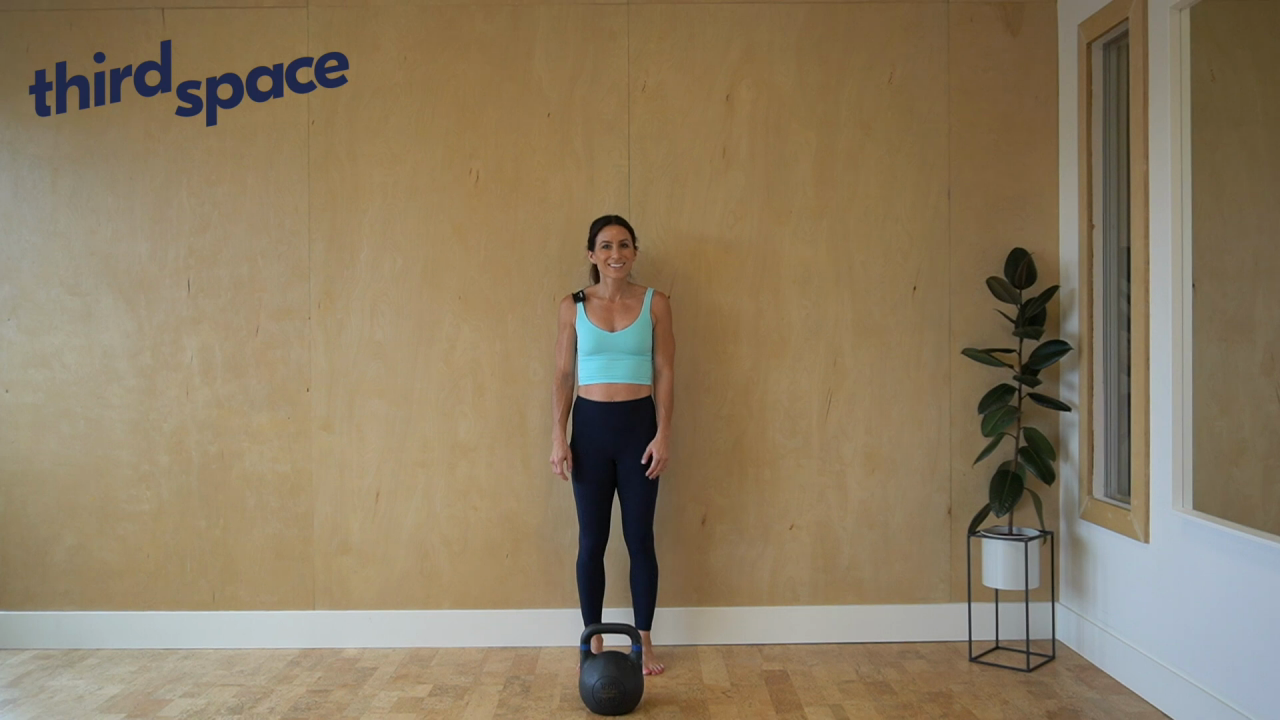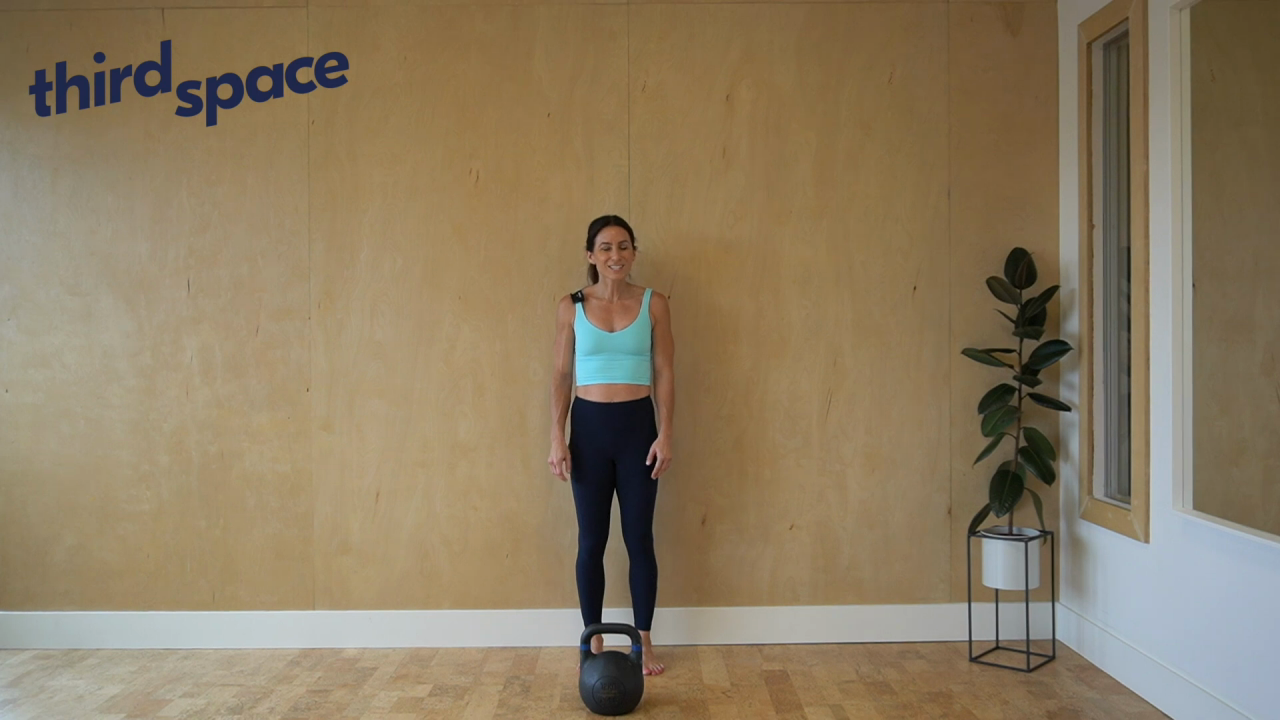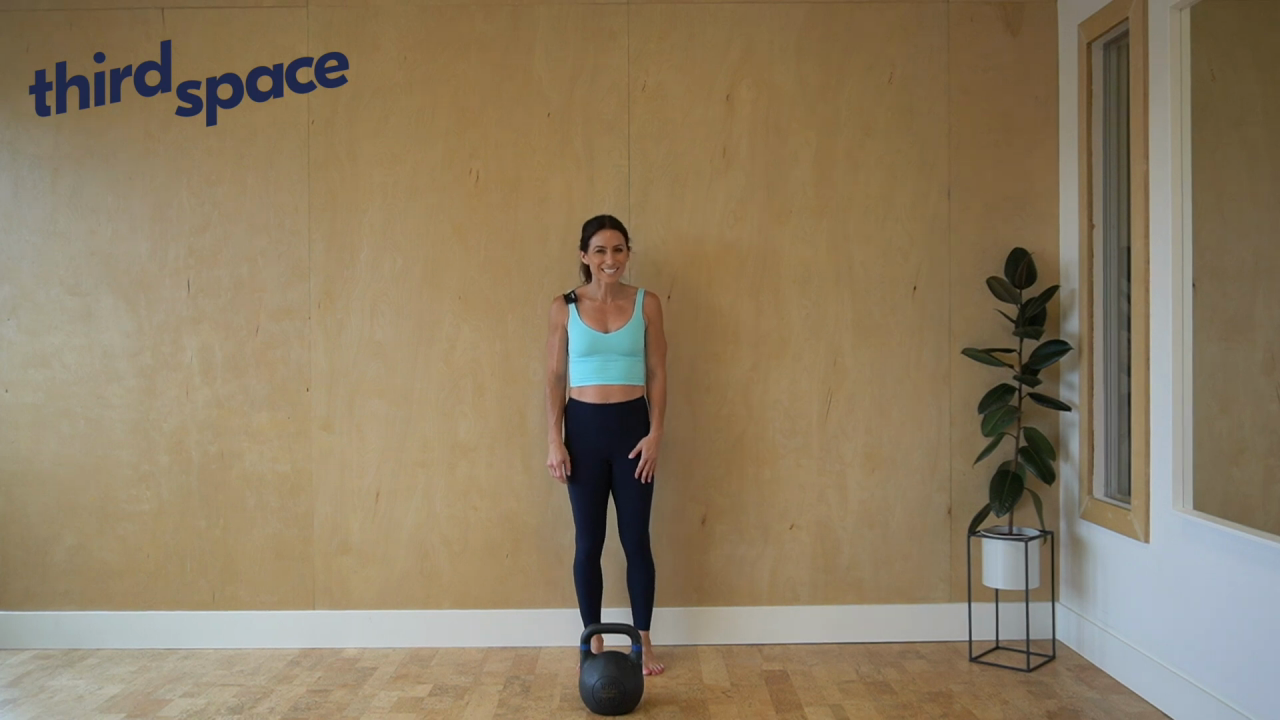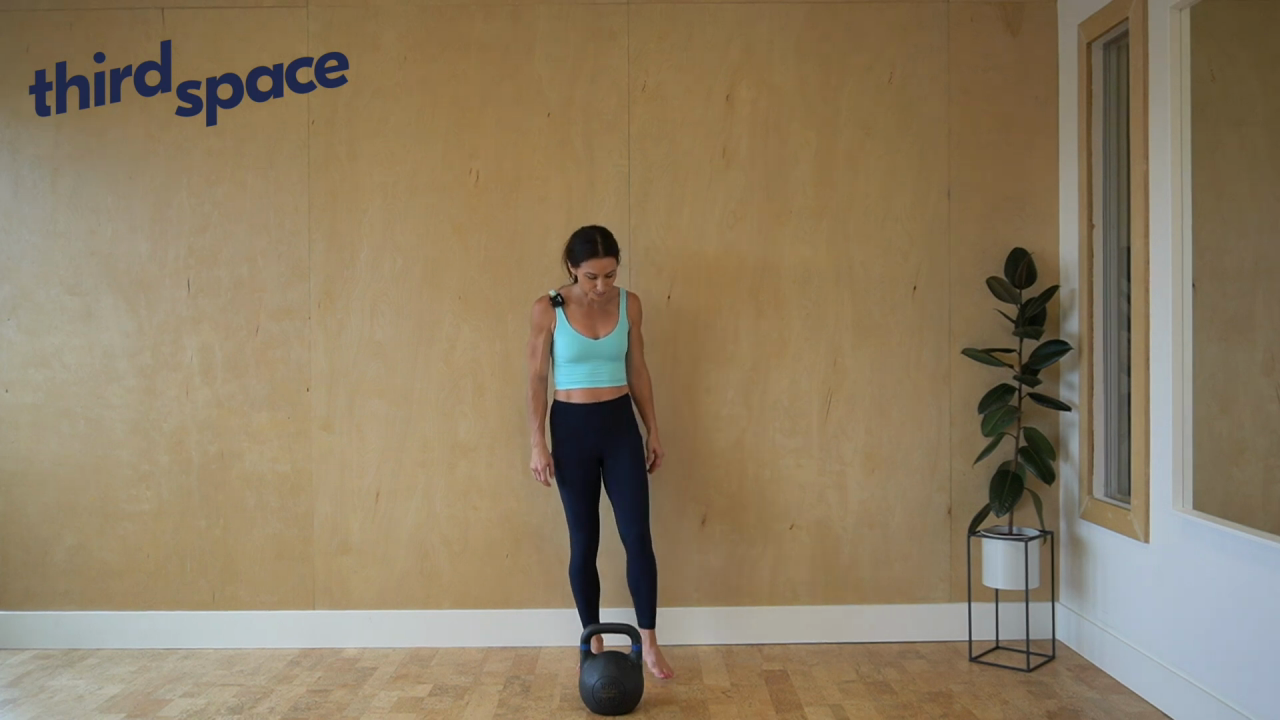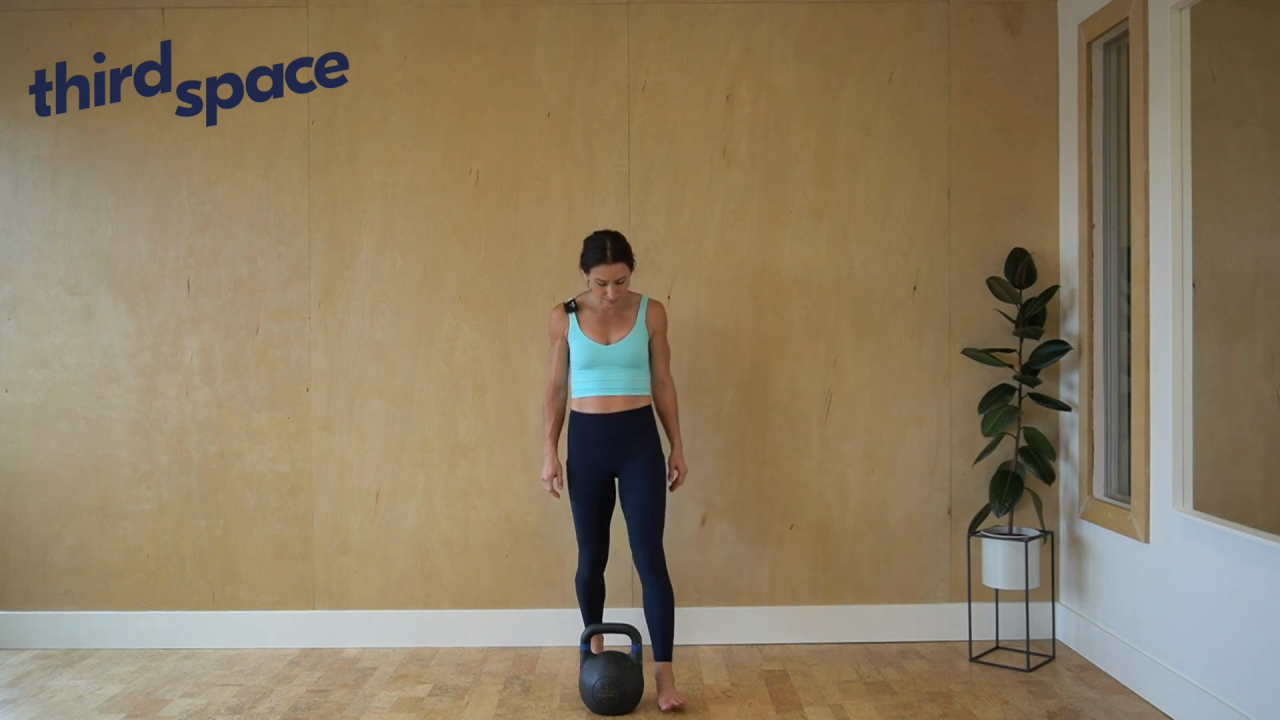
dt=0.7s
person 1, frame 1
left shoulder: (655, 303)
right shoulder: (573, 305)
left elbow: (664, 373)
right elbow: (564, 375)
left wrist: (662, 434)
right wrist: (558, 436)
left hip: (638, 425)
right hip: (590, 426)
left knee: (640, 538)
right knee: (592, 540)
left ankle: (644, 641)
right ankle: (594, 642)
person 1, frame 2
left shoulder: (653, 303)
right shoulder: (571, 306)
left elbow: (664, 374)
right elbow: (562, 375)
left wrist: (665, 435)
right wrist: (557, 436)
left hip: (638, 426)
right hip: (589, 427)
left knee: (639, 539)
right knee: (591, 540)
left ankle: (644, 642)
right ankle: (594, 641)
person 1, frame 3
left shoulder: (646, 303)
right shoulder: (564, 306)
left elbow: (656, 373)
right elbow: (555, 377)
left wrist: (654, 433)
right wrist: (555, 439)
left hip: (632, 426)
right hip: (583, 428)
left knee: (636, 540)
right knee: (588, 541)
left ankle: (643, 642)
right ankle: (594, 641)
person 1, frame 4
left shoulder: (629, 304)
right shoulder: (547, 309)
left elbow: (637, 370)
right elbow: (537, 378)
left wrist: (653, 430)
right wrist: (538, 442)
left hip: (620, 425)
right hip: (572, 427)
left knee: (638, 537)
right knee: (584, 542)
left ankle: (648, 642)
right ankle: (594, 642)
person 1, frame 5
left shoulder: (651, 312)
right shoulder: (564, 316)
left elbow: (662, 382)
right elbow: (555, 387)
left wrist: (677, 446)
right wrist: (550, 452)
left hip: (639, 439)
right hip: (586, 440)
left knee: (650, 557)
right knee: (591, 555)
left ankle: (664, 672)
right ankle: (595, 645)
